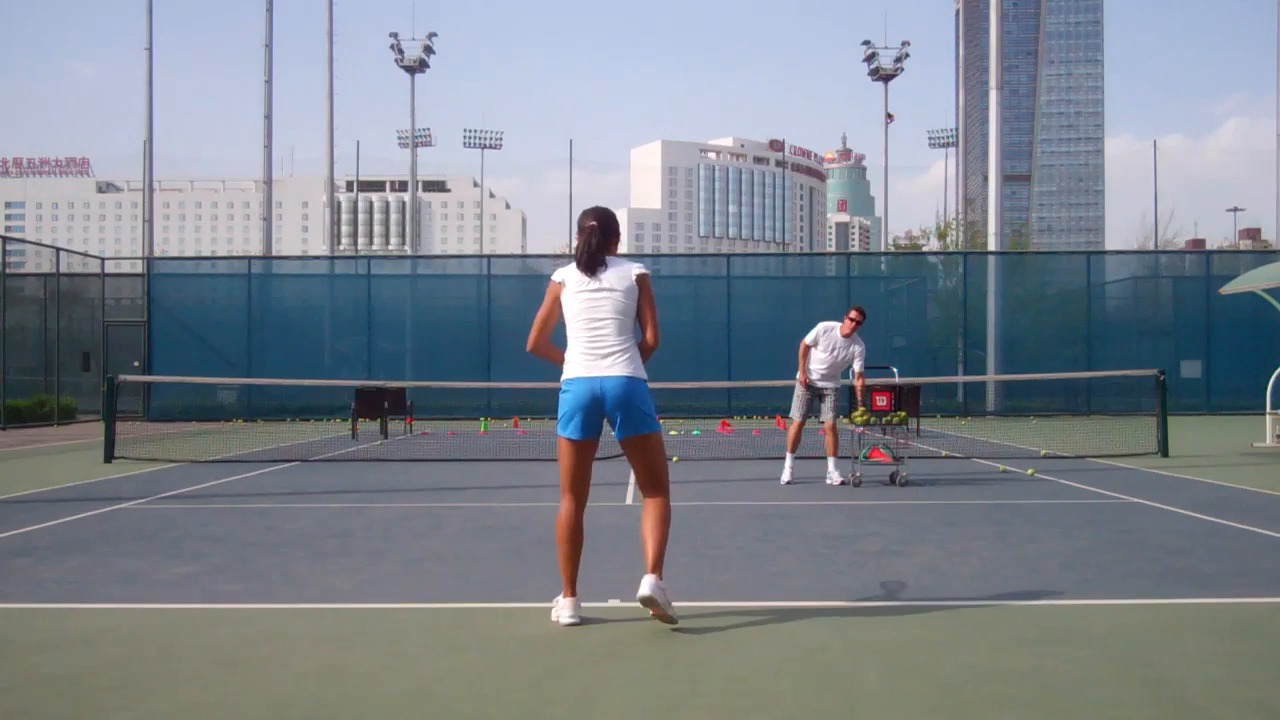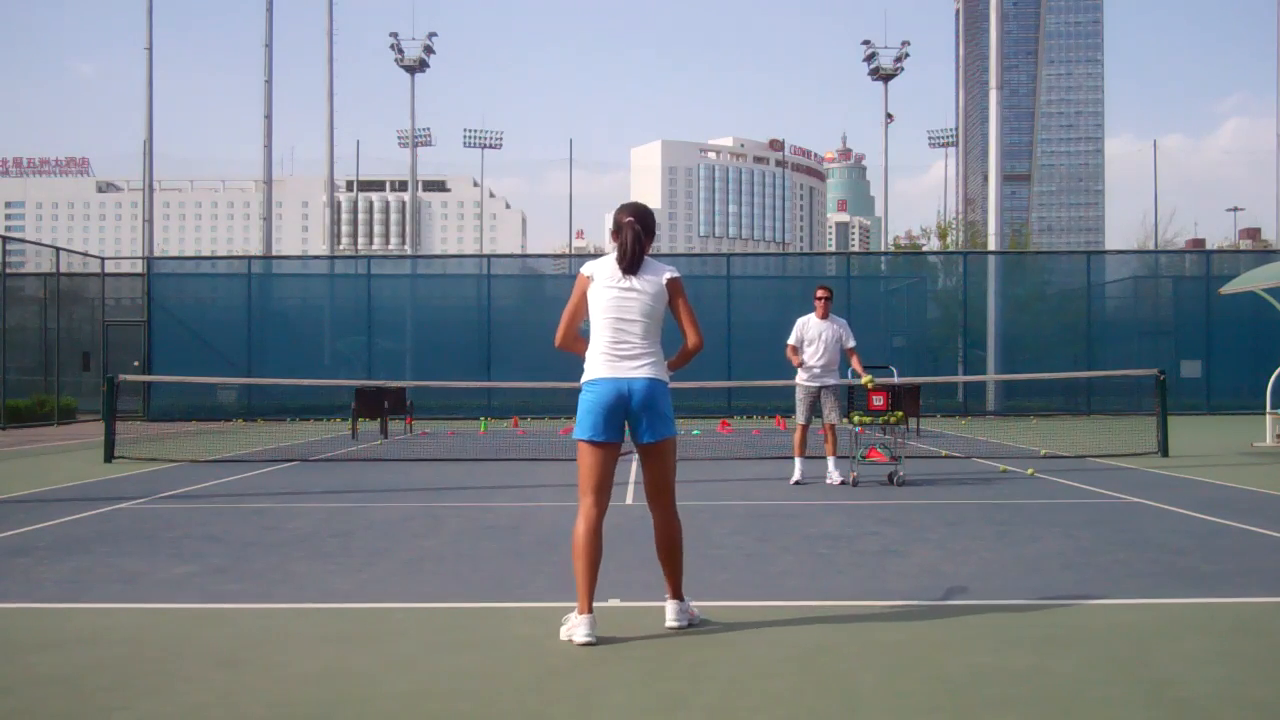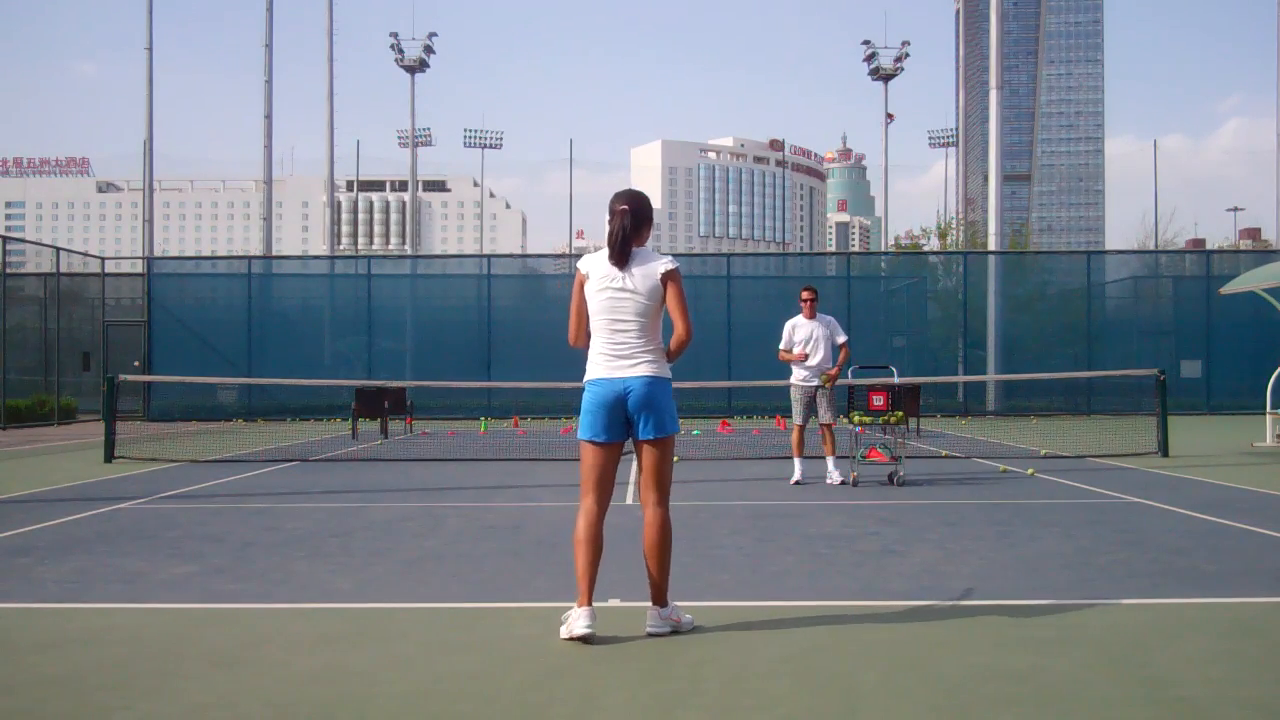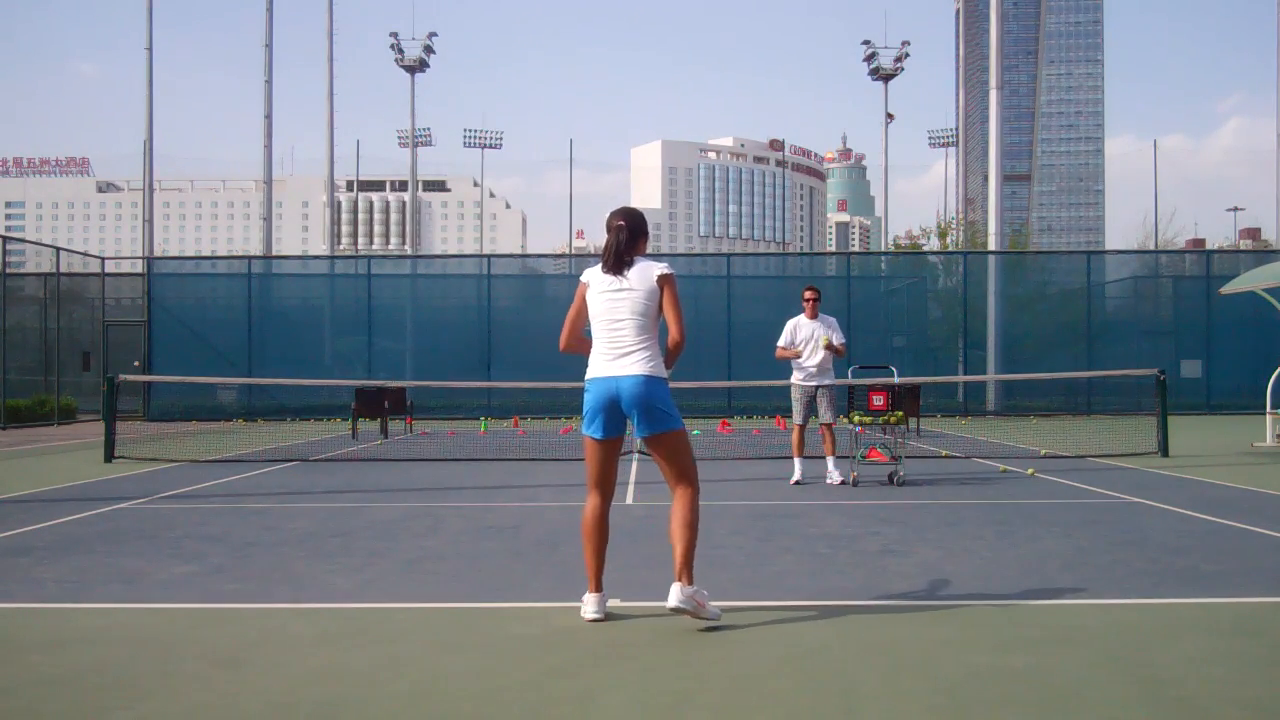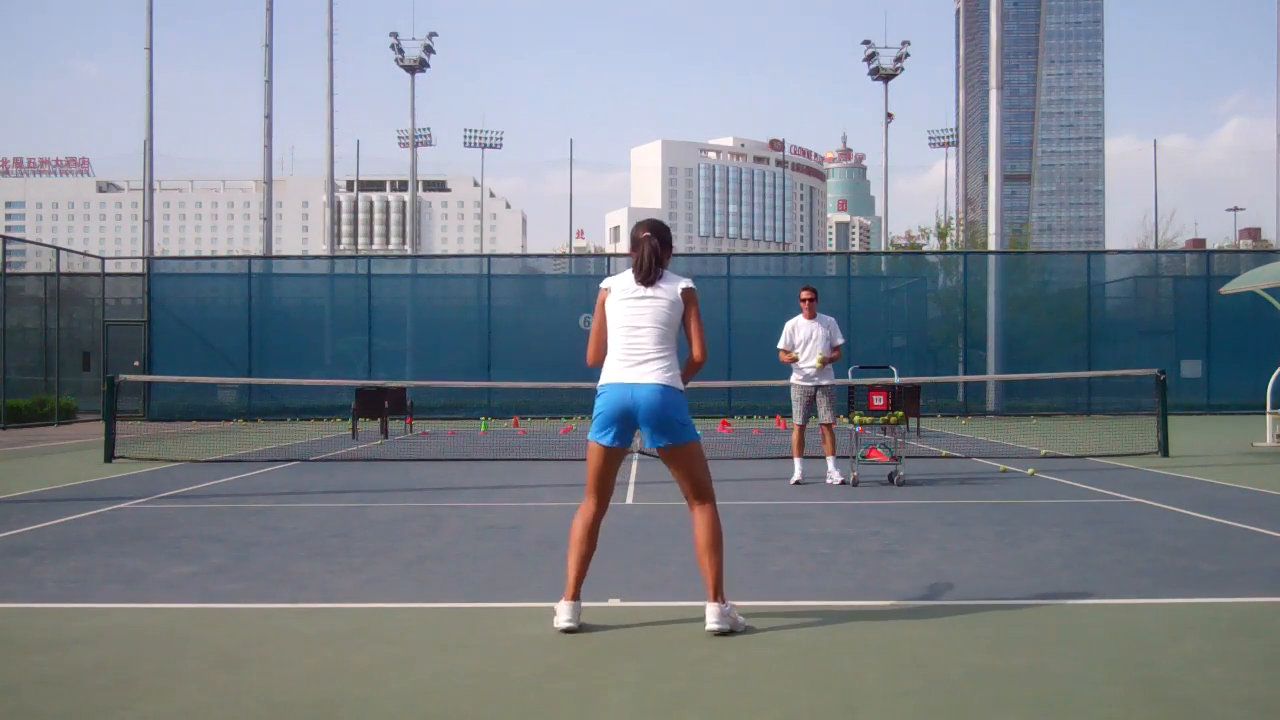
dt=1s
person 1, frame 1
left shoulder: (562, 278)
right shoulder: (636, 273)
left elbow: (534, 343)
right elbow: (651, 340)
left hip: (577, 387)
right hip: (627, 386)
left knee: (572, 499)
right knee: (656, 491)
left ankle: (568, 599)
right ankle: (653, 579)
person 1, frame 2
left shoulder: (592, 271)
right shoulder: (667, 276)
left elbow: (563, 339)
right elbow: (694, 341)
left hip: (599, 388)
right hip: (650, 388)
left knee: (590, 507)
right knee: (663, 506)
left ankle: (583, 615)
right ankle: (676, 604)
person 1, frame 3
left shoulder: (588, 267)
right shoulder: (663, 267)
left elbow: (577, 338)
right elbow: (684, 332)
right wrist: (661, 358)
left hip: (601, 385)
right hip: (650, 385)
left knee: (592, 503)
right knee: (654, 502)
left ankle: (583, 609)
right ankle: (658, 609)
person 1, frame 4
left shoulder: (590, 278)
right shoulder: (659, 272)
left elbow: (567, 342)
right elbow: (677, 334)
left hip: (599, 384)
right hip: (645, 384)
left knee: (598, 496)
right knee: (685, 486)
left ankle: (593, 596)
right ankle: (683, 585)
person 1, frame 5
left shoulder: (610, 287)
right shoulder: (682, 287)
left elbow: (593, 355)
right elbow: (698, 355)
left hip: (612, 393)
right hip: (661, 395)
left knee: (593, 504)
right knee: (702, 500)
left ankle: (569, 604)
right ankle: (716, 605)
person 2, frame 1
left shoulder: (858, 346)
right shoulder: (824, 328)
left elbow: (859, 377)
right elbow: (804, 345)
left wrist: (860, 403)
right wrist: (802, 372)
left hip: (830, 385)
right hip: (807, 380)
left knee: (830, 426)
right knee: (798, 422)
left ankle: (832, 471)
right ankle: (788, 467)
person 2, frame 2
left shoulder: (840, 324)
right shoulder: (802, 322)
left elbow: (851, 353)
right elbow: (789, 349)
left wrist: (862, 372)
right wrist: (794, 358)
left hip: (830, 382)
right hip: (806, 381)
left knee: (830, 426)
right knee: (802, 425)
left ankle: (832, 471)
right ankle: (798, 470)
person 2, frame 3
left shoulder: (829, 322)
right shoulder: (792, 324)
left elbow: (844, 348)
right elbow: (781, 355)
left wrist: (837, 368)
right wrist: (795, 357)
left hip: (824, 382)
right hip: (800, 382)
left knee: (826, 425)
right knee: (798, 426)
left ankle: (832, 470)
right ankle: (798, 471)
person 2, frame 4
left shoulder: (831, 322)
right shoulder: (793, 324)
left elbow: (842, 352)
right elbow: (778, 352)
left wrist: (834, 348)
right wrist: (789, 354)
left hip: (825, 382)
right hip: (801, 382)
left knee: (827, 425)
right knee: (799, 425)
left ankle: (832, 470)
right ankle: (797, 471)
person 2, frame 5
left shoulder: (829, 322)
right shoulder: (792, 324)
left elbow: (838, 351)
right elbow: (781, 353)
left wrist: (828, 359)
right wrist: (787, 358)
left hip: (825, 381)
right hip: (800, 381)
left knee: (827, 425)
right knee: (798, 426)
left ankle: (832, 470)
right ankle: (798, 471)
